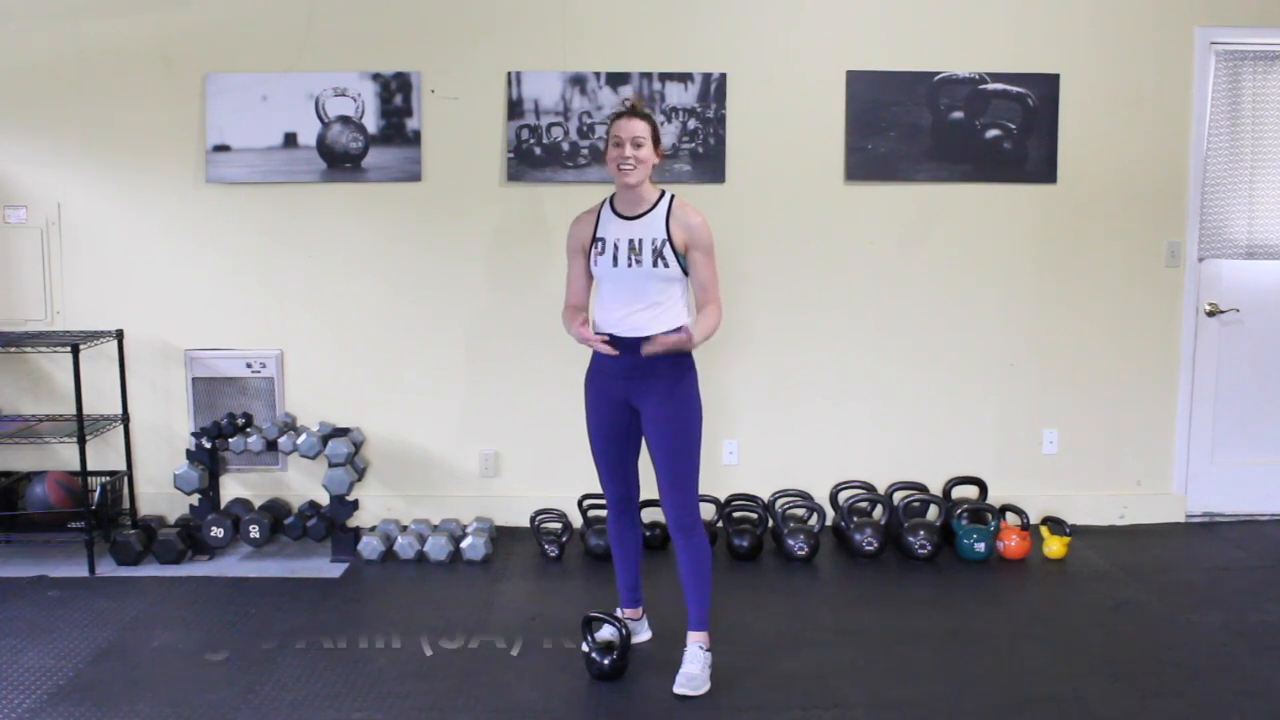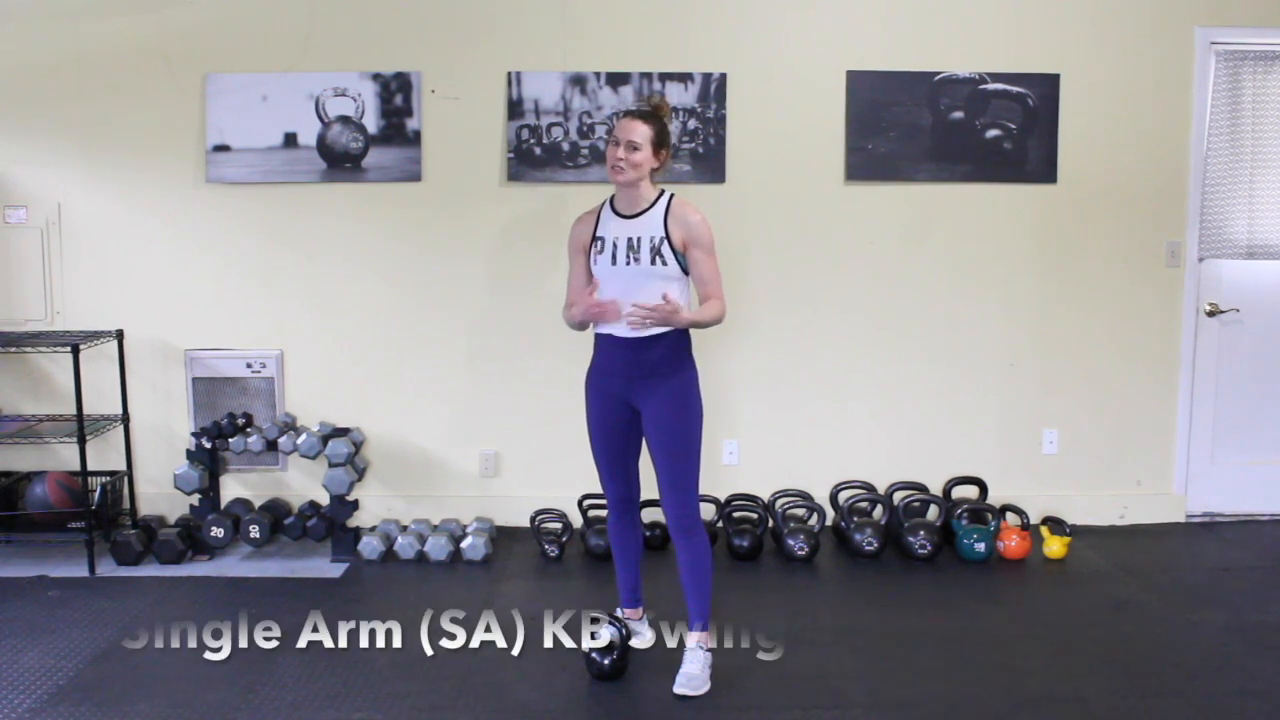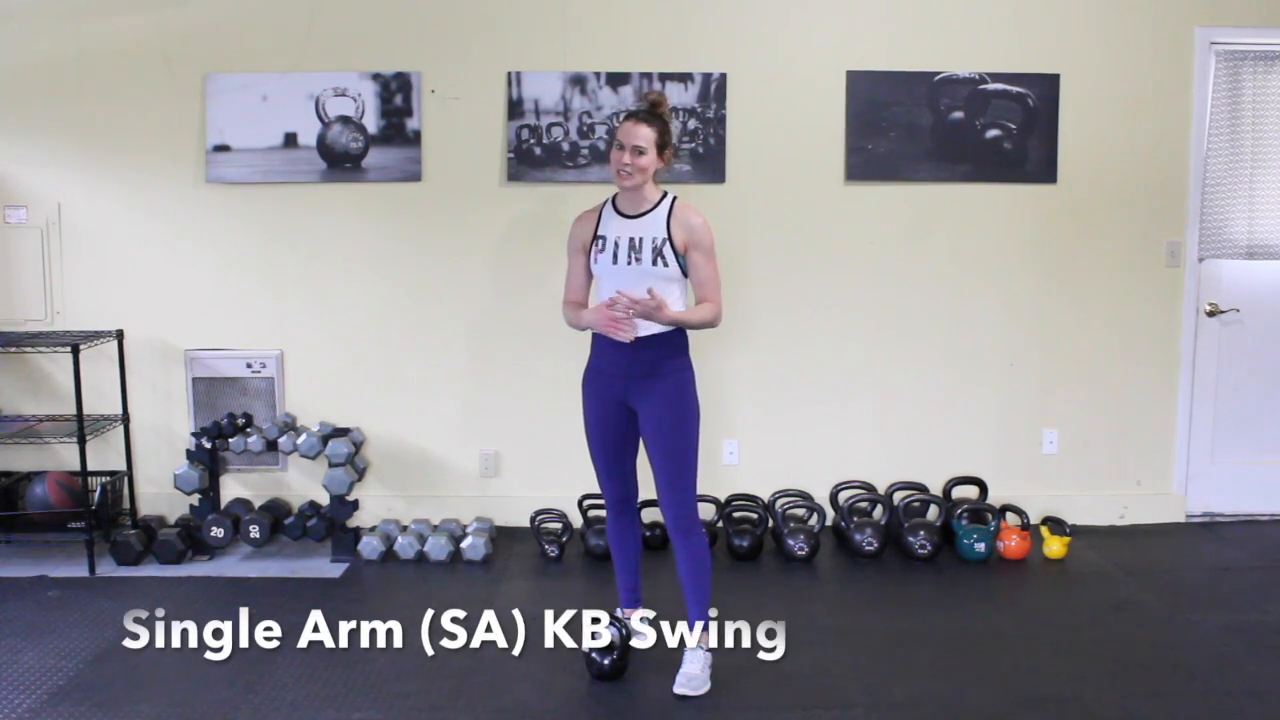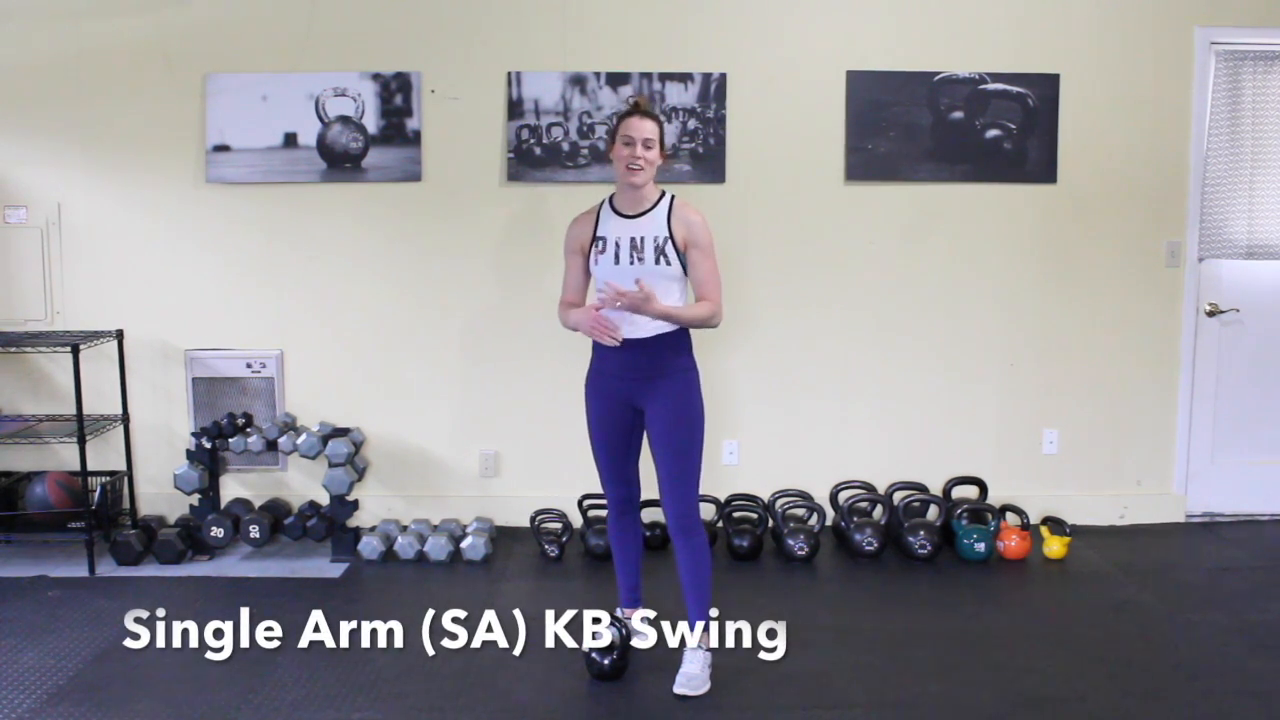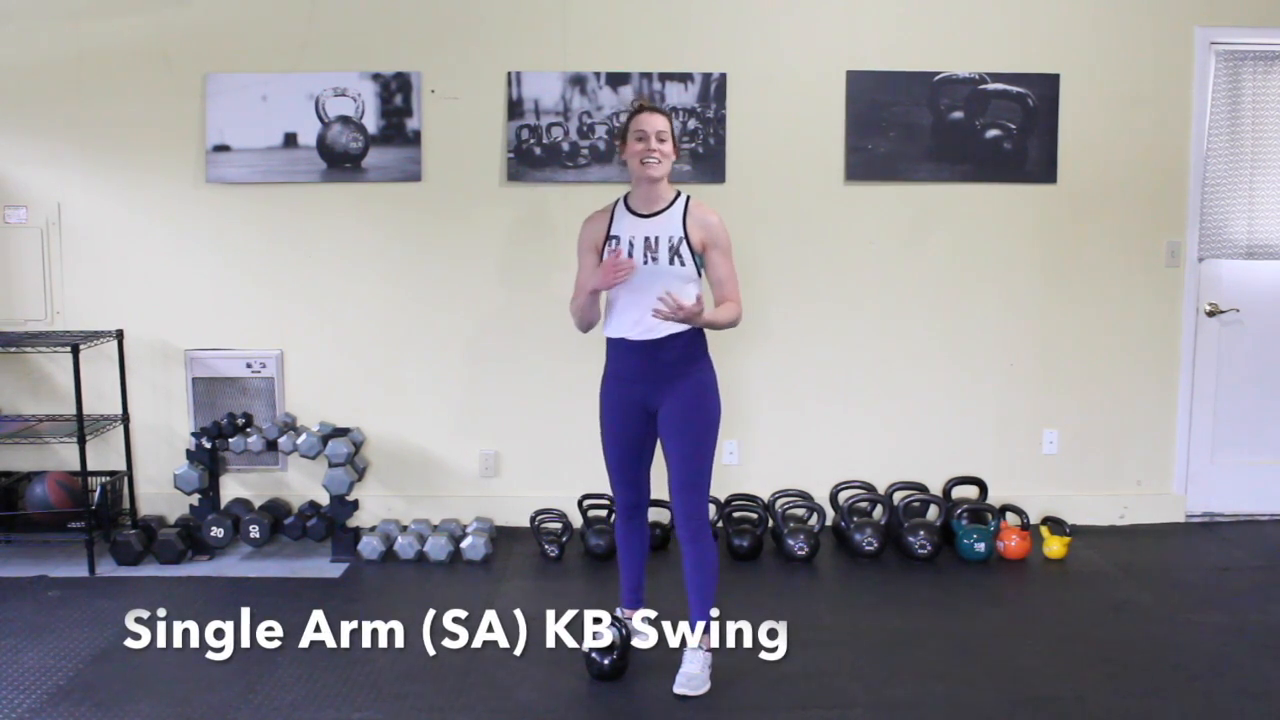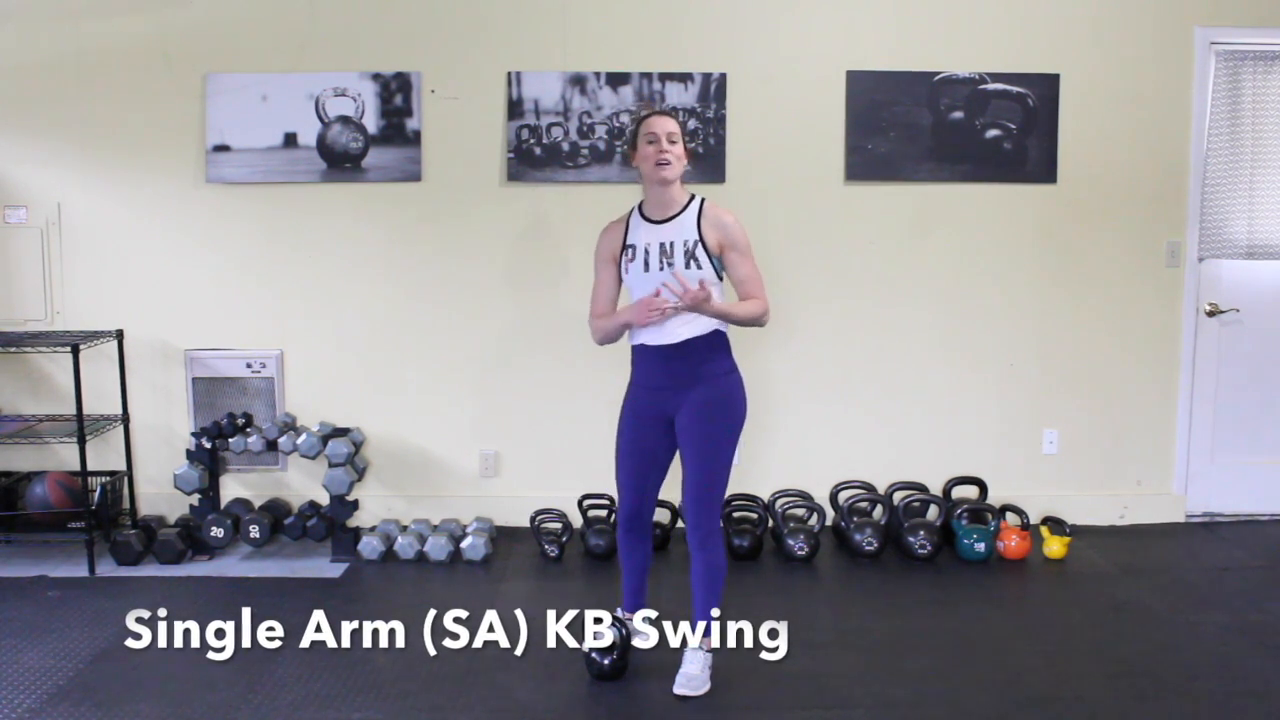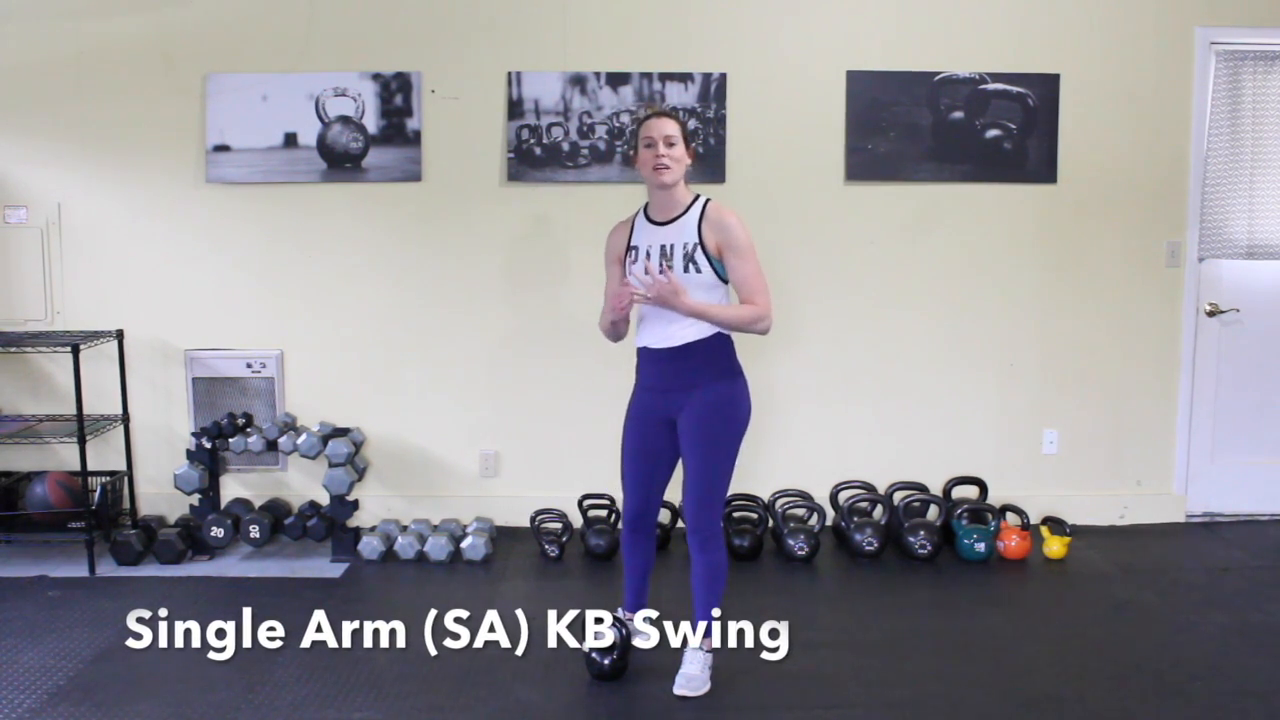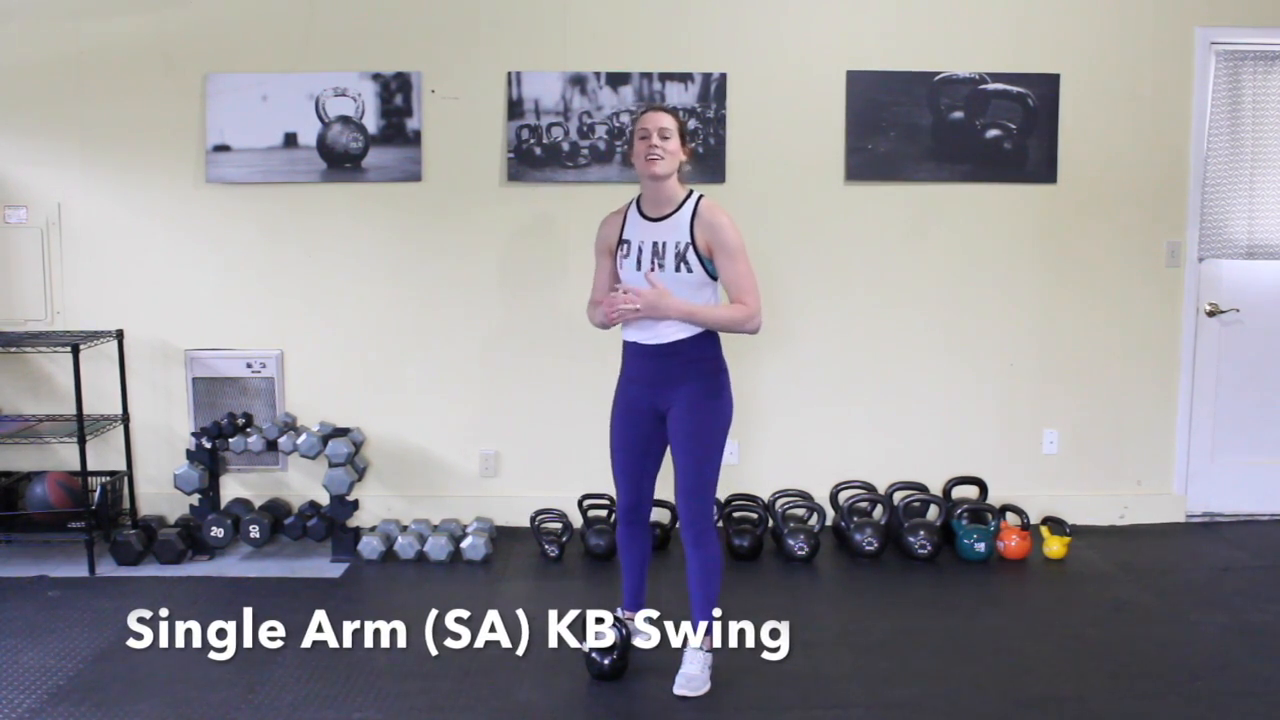
dt=0.4s
person 1, frame 1
left shoulder: (686, 220)
right shoulder: (587, 225)
left elbow: (711, 305)
right elbow: (573, 305)
left wrist: (692, 335)
right wrist: (580, 330)
left hip: (669, 373)
right hip: (607, 372)
left knee: (682, 510)
right knee: (619, 502)
left ankle: (698, 644)
right ankle: (631, 616)
person 1, frame 2
left shoulder: (685, 219)
right shoulder: (588, 225)
left elbow: (716, 305)
right elbow: (571, 309)
left wrist: (680, 316)
right wrist: (584, 311)
left hip: (668, 371)
right hip: (607, 371)
left knee: (681, 510)
right knee: (619, 502)
left ankle: (699, 642)
right ankle: (632, 616)
person 1, frame 3
left shoulder: (687, 222)
right shoulder: (588, 224)
left elbow: (712, 310)
right elbow: (570, 307)
left wrist: (665, 313)
right wrist: (593, 317)
left hip: (665, 372)
right hip: (604, 373)
left knee: (680, 512)
right knee: (618, 503)
left ankle: (699, 644)
right ankle: (630, 616)
person 1, frame 4
left shoulder: (686, 220)
right shoulder: (586, 226)
left elbow: (712, 310)
right elbow: (566, 306)
left wrist: (657, 309)
right wrist: (579, 319)
left hip: (671, 374)
right hip: (608, 376)
left knee: (682, 511)
right knee: (620, 502)
left ankle: (699, 642)
right ankle: (629, 614)
person 1, frame 5
left shoulder: (702, 220)
right shoulder: (599, 225)
left elbow: (733, 308)
right elbow: (582, 322)
left wrist: (697, 315)
right wrist: (594, 286)
left hip: (687, 376)
right hip: (622, 377)
left knee: (690, 513)
right knee: (629, 504)
left ankle: (700, 644)
right ankle: (630, 615)
person 1, frame 6
left shoulder: (716, 221)
right shoulder: (614, 235)
left elbow: (759, 309)
right elbow: (598, 330)
left wrist: (710, 306)
right wrist: (628, 315)
left hip: (709, 380)
right hip: (646, 384)
left knee: (700, 518)
right knee: (632, 511)
left ankle: (701, 647)
right ankle: (630, 618)
person 1, frame 7
left shoulder: (719, 222)
right shoulder: (623, 235)
left elbow: (760, 317)
right elbow: (614, 331)
left wrist: (683, 301)
right wrist: (616, 313)
left hip: (713, 384)
right hip: (651, 384)
left knee: (702, 519)
right knee: (636, 511)
left ankle: (701, 647)
right ankle: (631, 620)
person 1, frame 8
left shoulder: (711, 221)
right shoulder: (614, 225)
left elbow: (751, 317)
right elbow: (596, 308)
left wrist: (674, 307)
right wrist: (609, 311)
left hip: (698, 379)
right hip: (636, 378)
left knee: (694, 514)
right knee: (630, 506)
left ankle: (700, 647)
right ankle: (631, 619)
